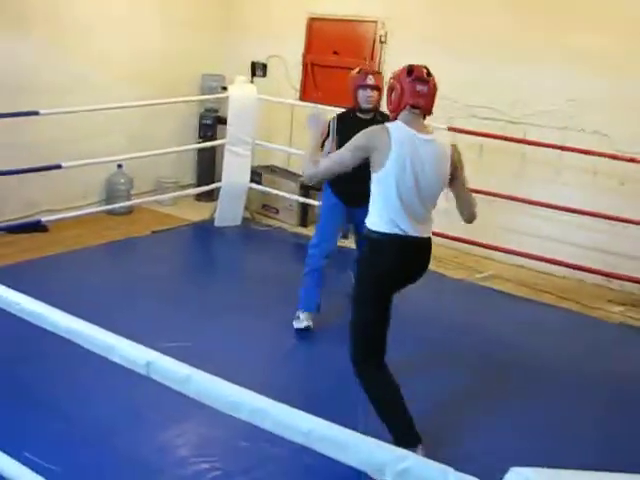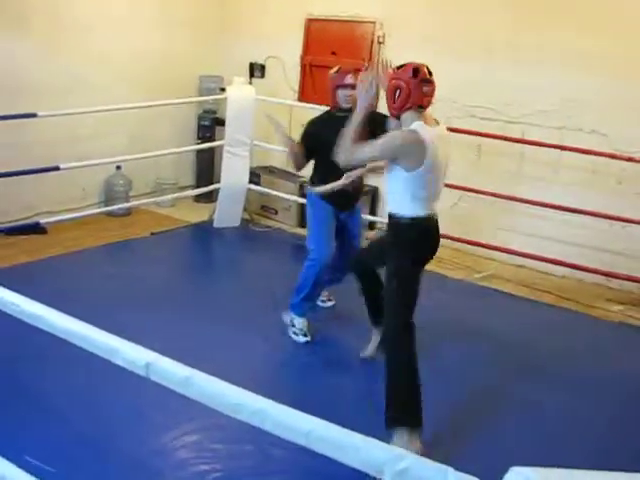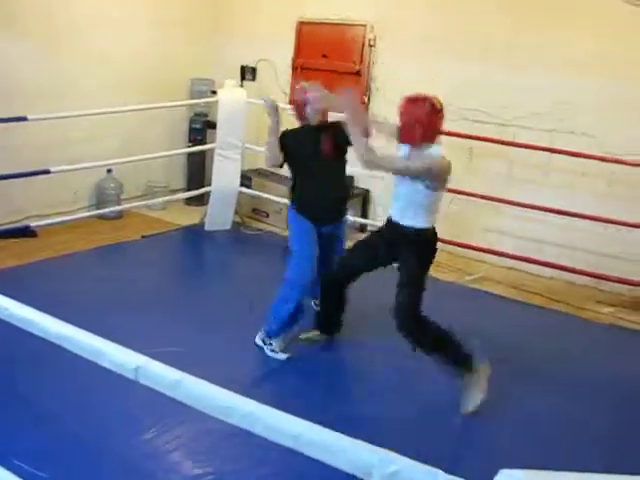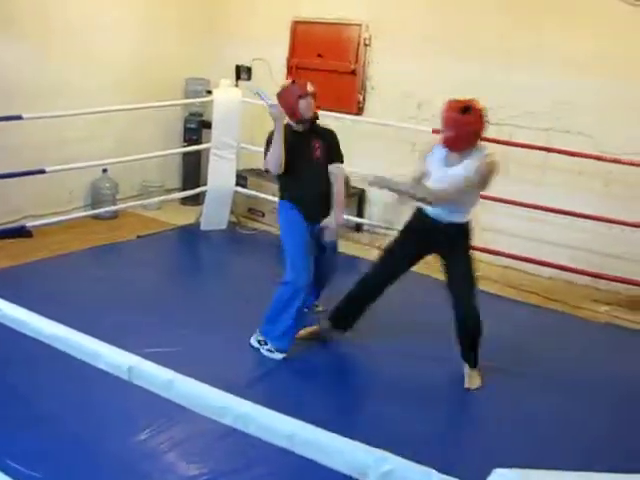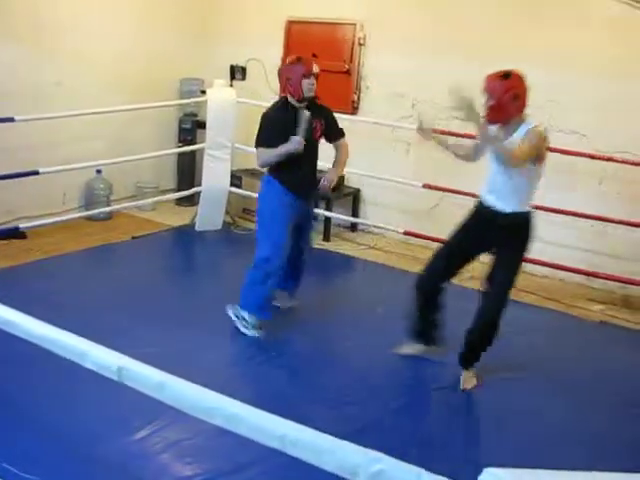
dt=0.2s
person 1, frame 1
left shoulder: (379, 137)
right shoulder: (448, 150)
left elbow: (312, 173)
right elbow: (469, 214)
left wrist: (316, 136)
left hip: (381, 249)
right hip: (419, 252)
left knee: (364, 354)
right knee: (375, 316)
left ankle: (409, 446)
person 1, frame 2
left shoulder: (406, 137)
right shoulder: (429, 128)
left elbow: (345, 158)
left wrist: (362, 105)
left hip: (410, 234)
right hip: (420, 228)
left knee: (398, 330)
right knee: (364, 262)
left ankle: (406, 433)
right ankle: (379, 327)
person 1, frame 3
left shoulder: (436, 163)
right shoulder: (408, 148)
left elbow: (374, 162)
left wrist: (354, 124)
left hip: (416, 242)
right hip: (393, 229)
left knee: (407, 316)
right knee: (335, 275)
left ankle: (472, 370)
right ankle: (327, 329)
person 1, frame 4
left shoulder: (484, 165)
right shoulder: (439, 150)
left elbow: (437, 197)
right elbow: (418, 184)
left wrist: (390, 184)
left hip: (454, 235)
right hip: (423, 223)
left knee: (465, 308)
right knee: (377, 277)
left ankle: (471, 363)
right ankle: (334, 323)
person 1, frame 5
left shoulder: (535, 135)
right shoulder: (494, 129)
left elbow: (510, 159)
right elbow: (470, 154)
left wrist: (476, 120)
right wrist: (436, 138)
left hip: (513, 227)
right hip: (482, 216)
left knee: (492, 303)
right knee: (431, 275)
left ankle: (468, 363)
right ankle: (425, 339)
person 2, frame 1
left shoulder: (385, 124)
right shoulder: (340, 122)
left hip: (367, 198)
right hip: (337, 195)
right knee: (321, 248)
right ankle: (306, 309)
person 2, frame 2
left shoulder: (369, 120)
right shoulder: (318, 124)
right elbow: (298, 164)
right wrist: (290, 144)
left hip: (351, 202)
right hip: (322, 198)
left knee: (349, 257)
right knee: (320, 255)
left ankle: (321, 286)
right ankle: (297, 312)
person 2, frame 3
left shoulder: (338, 131)
right shoulder: (290, 138)
right elbow: (273, 161)
right wrist: (274, 123)
left hip: (335, 217)
right hip: (303, 215)
left knee: (331, 270)
right knee: (301, 274)
left ankle: (313, 294)
right ankle: (271, 333)
person 2, frame 4
left shoulder: (327, 136)
right shoulder: (279, 136)
left elbow: (338, 177)
right elbow: (275, 168)
left wrist: (336, 215)
right wrist: (280, 127)
left hip: (324, 216)
right hip: (294, 212)
left knee: (325, 268)
right knee: (298, 277)
left ankle: (308, 301)
right ankle: (268, 336)
person 2, frame 5
left shoulder: (321, 113)
right shoulder: (274, 116)
left elbow: (341, 144)
right elbow: (262, 160)
left wrist: (337, 171)
right wrist: (288, 148)
left hip: (305, 191)
right hip: (279, 190)
left knee: (298, 248)
right knee: (273, 251)
left ankle: (281, 290)
right ankle: (247, 310)
